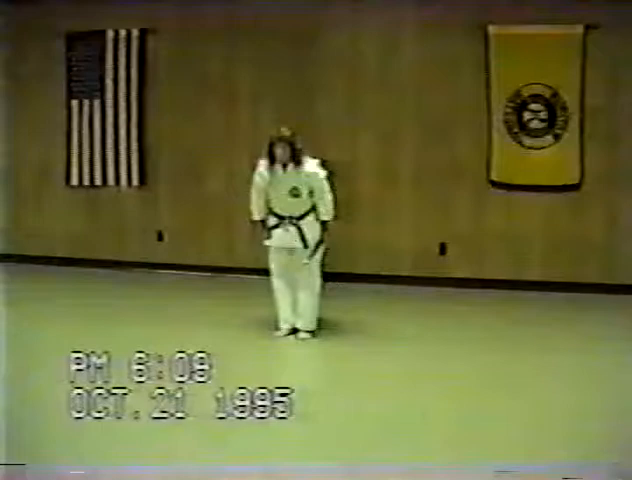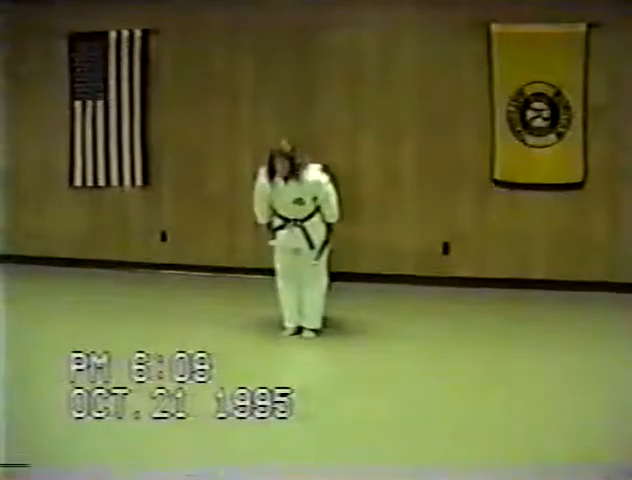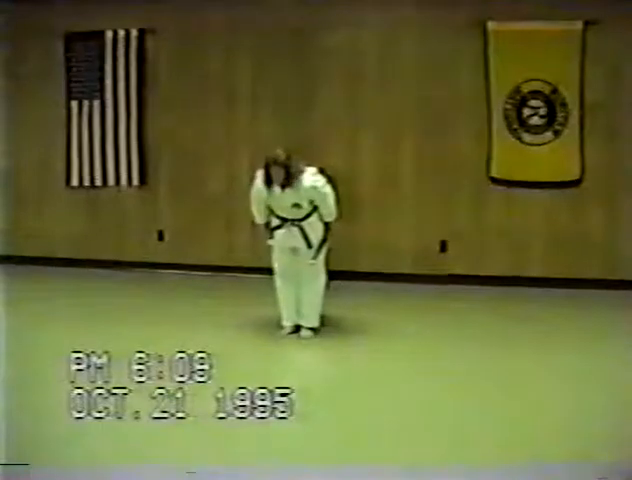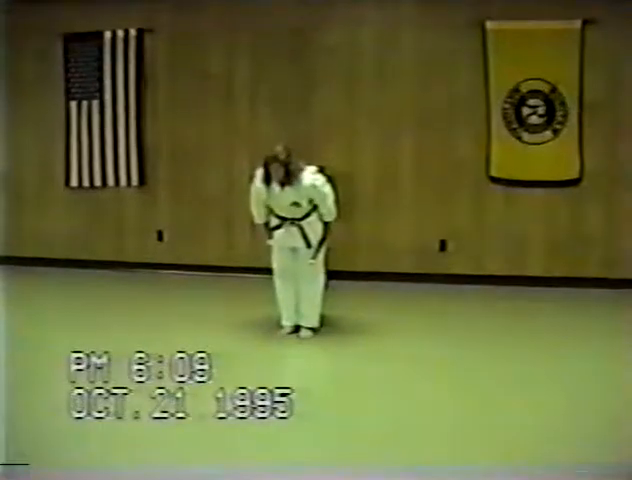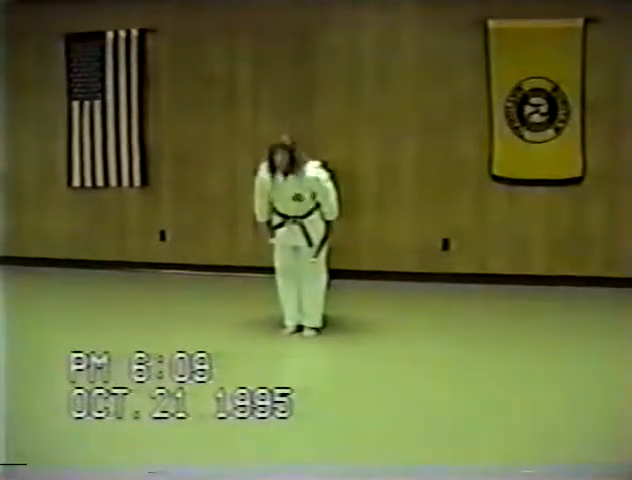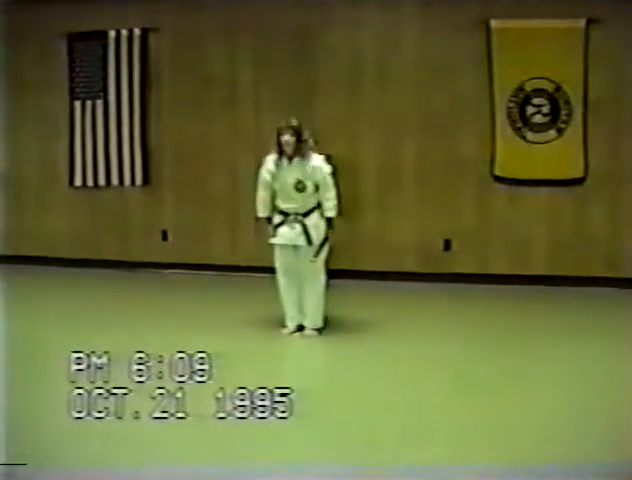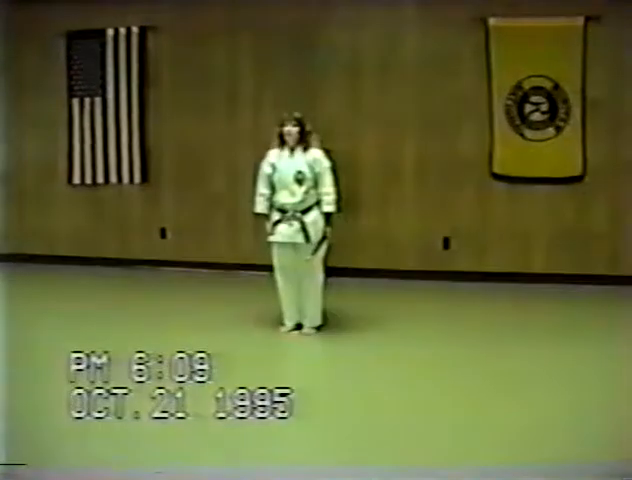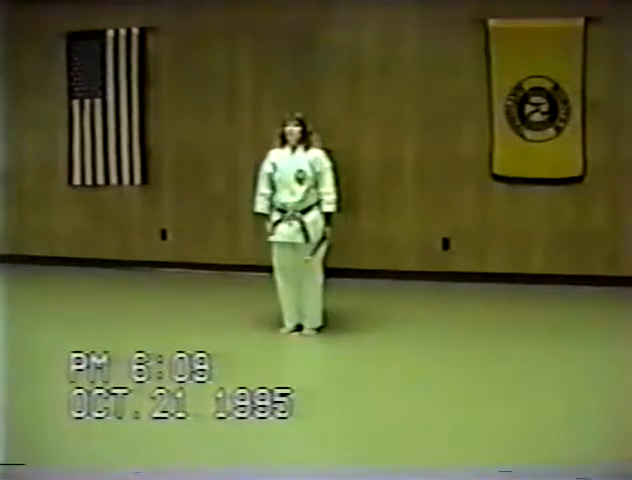
dt=0.2s
person 1, frame 1
left shoulder: (310, 169)
right shoulder: (263, 170)
left elbow: (324, 198)
right elbow: (258, 199)
left wrist: (323, 227)
right wrist: (263, 225)
left hip: (306, 226)
right hip: (279, 226)
left knee: (307, 275)
right knee: (280, 274)
left ankle: (306, 324)
right ankle: (286, 323)
person 1, frame 2
left shoulder: (313, 178)
right shoulder: (264, 180)
left elbow: (329, 202)
right elbow: (261, 205)
left wrist: (329, 228)
right wrist: (268, 227)
left hip: (312, 228)
right hip: (284, 228)
left knee: (313, 274)
right knee: (285, 274)
left ankle: (311, 324)
right ankle: (291, 322)
person 1, frame 3
left shoulder: (309, 183)
right shoulder: (261, 185)
left elbow: (327, 202)
right elbow: (258, 206)
left wrist: (327, 226)
right wrist: (266, 227)
left hip: (310, 227)
right hip: (282, 228)
left knee: (311, 273)
right knee: (283, 273)
left ankle: (309, 322)
right ankle: (290, 321)
person 1, frame 4
left shoulder: (309, 181)
right shoulder: (260, 183)
left elbow: (326, 201)
right elbow: (258, 206)
left wrist: (326, 226)
right wrist: (265, 226)
left hip: (309, 226)
right hip: (281, 227)
left knee: (310, 273)
right knee: (282, 273)
left ankle: (309, 322)
right ankle: (289, 321)
person 1, frame 5
left shoulder: (312, 173)
right shoulder: (265, 174)
left elbow: (328, 199)
right elbow: (261, 201)
left wrist: (327, 224)
right wrist: (267, 224)
left hip: (310, 224)
right hip: (283, 225)
left knee: (313, 272)
right knee: (284, 273)
left ankle: (312, 322)
right ankle: (292, 320)
person 1, frame 6
left shoulder: (315, 163)
right shoulder: (270, 162)
left elbow: (328, 195)
right elbow: (264, 194)
left wrist: (328, 224)
right wrist: (268, 222)
left hip: (311, 223)
right hip: (284, 223)
left knee: (313, 273)
right knee: (285, 272)
left ankle: (313, 322)
right ankle: (293, 320)
person 1, frame 7
left shoulder: (316, 156)
right shoulder: (272, 157)
left elbow: (327, 189)
right elbow: (263, 189)
left wrist: (327, 222)
right wrist: (267, 219)
left hip: (309, 220)
right hip: (282, 221)
left knee: (311, 271)
right knee: (284, 270)
left ankle: (312, 321)
right ankle: (291, 319)
person 1, frame 8
left shoulder: (316, 156)
right shoulder: (273, 157)
left elbow: (327, 190)
right elbow: (264, 189)
left wrist: (327, 221)
right wrist: (267, 219)
left hip: (309, 221)
right hip: (282, 221)
left knee: (310, 271)
right knee: (284, 271)
left ankle: (312, 322)
right ankle: (291, 320)
